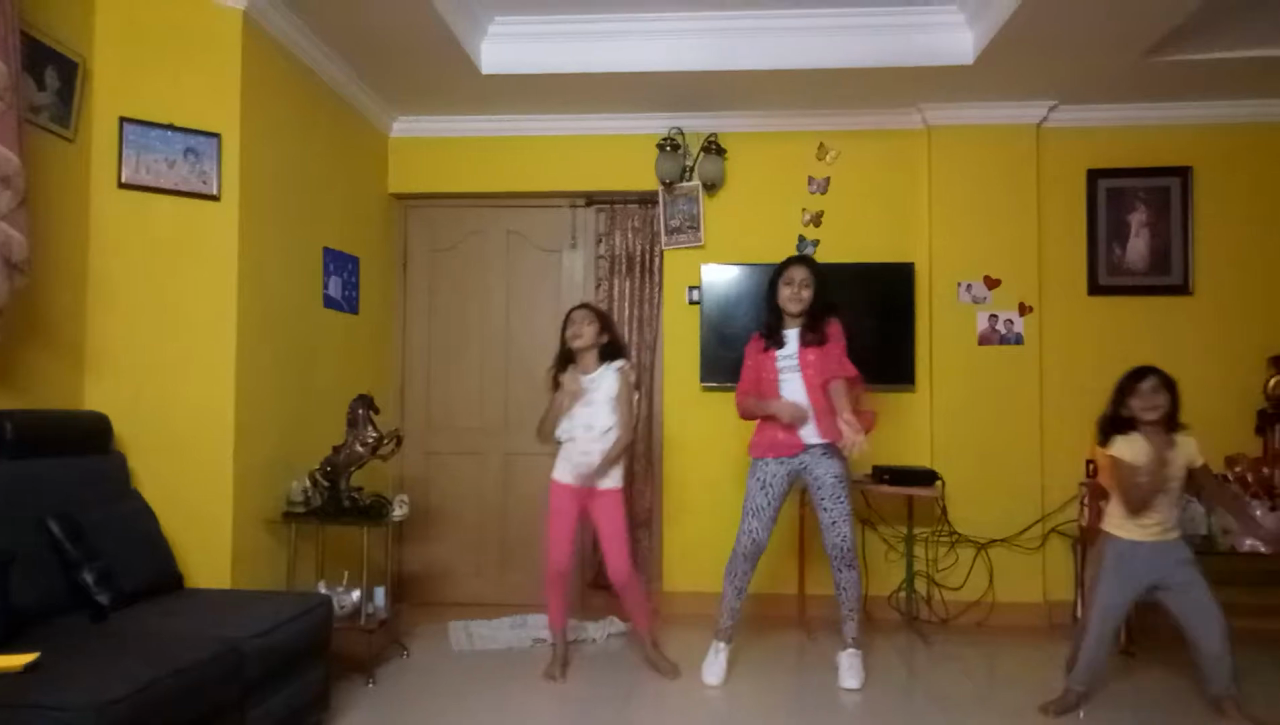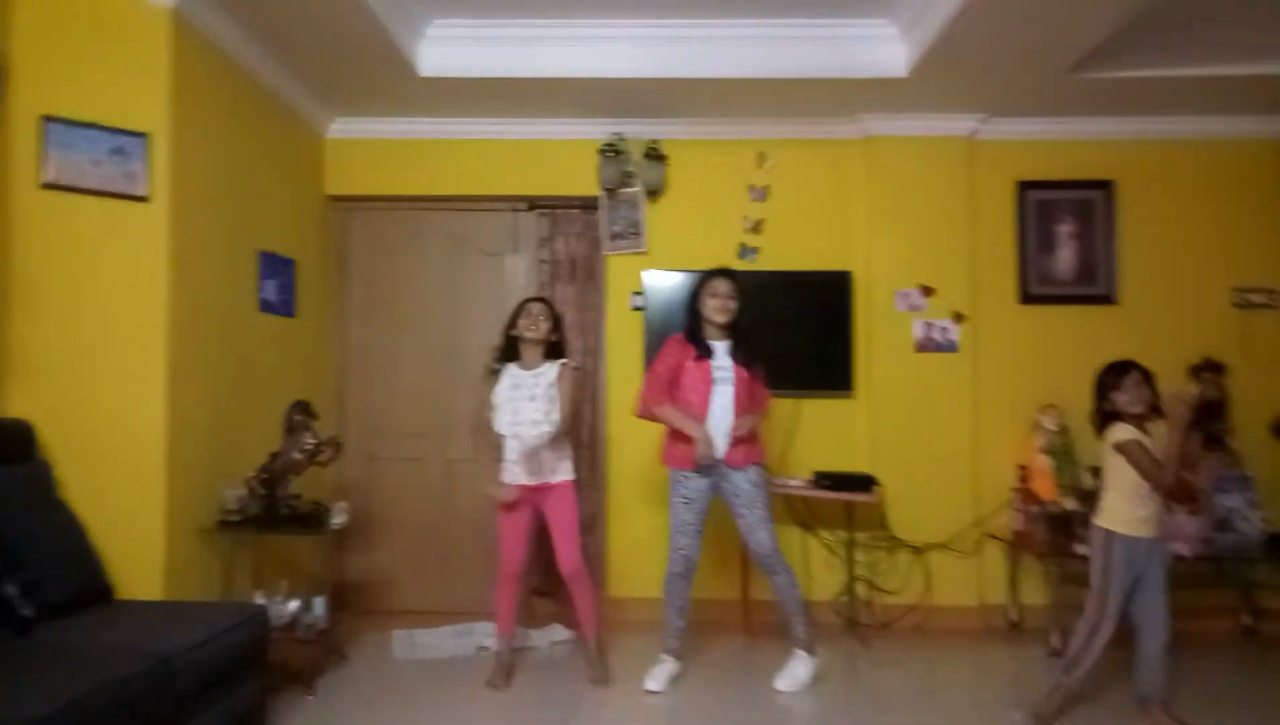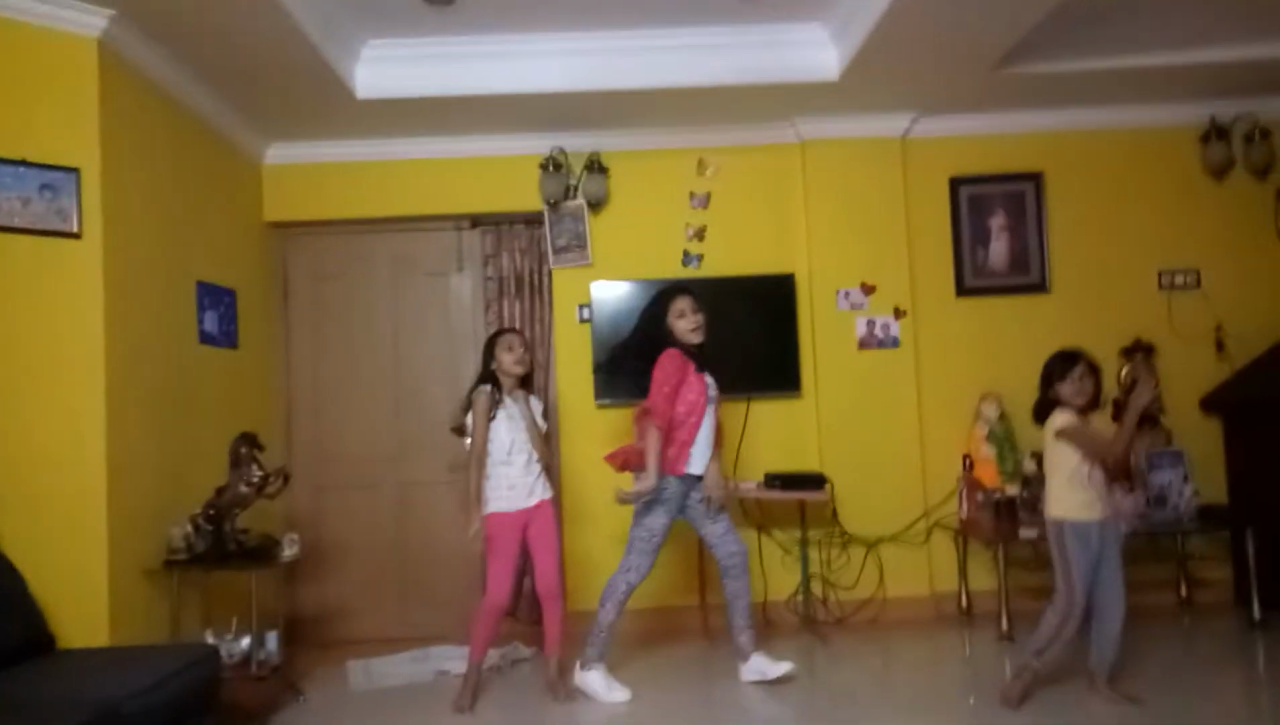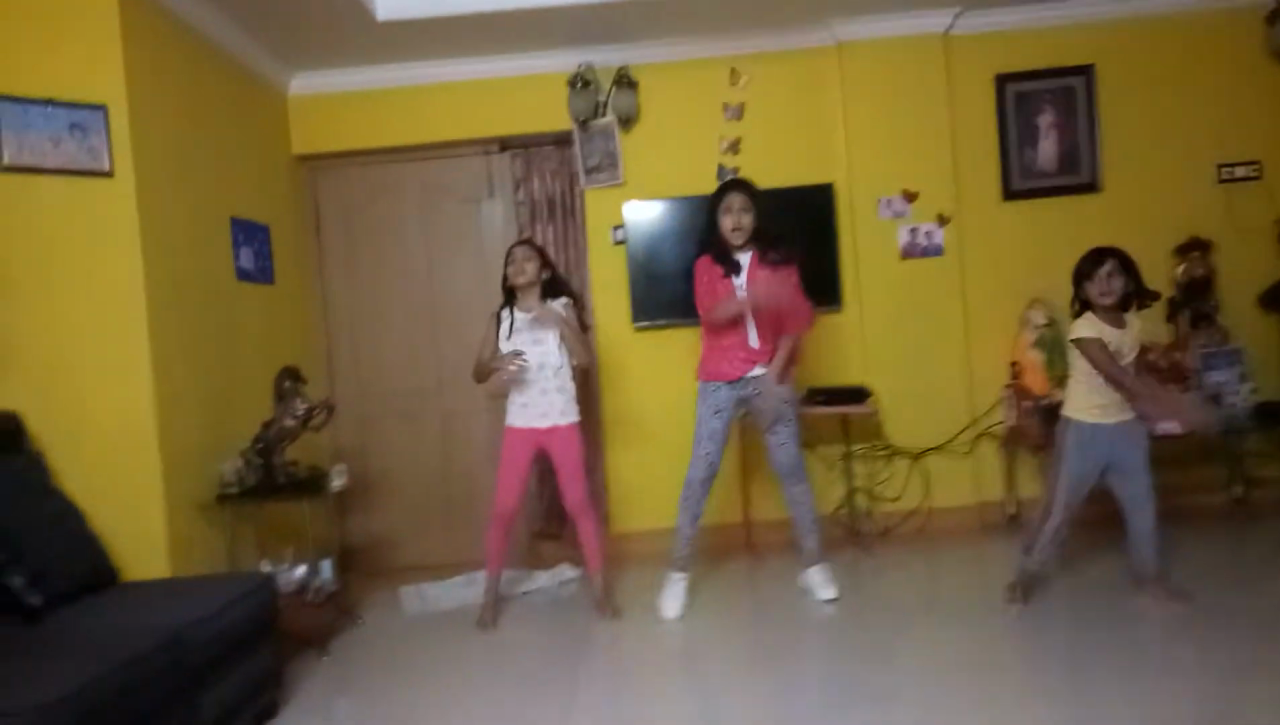
dt=0.3s
person 1, frame 1
left shoulder: (827, 330)
right shoulder: (759, 342)
left elbow: (840, 376)
right elbow: (745, 401)
left wrist: (847, 416)
right wrist: (775, 407)
left hip: (822, 450)
right hip: (772, 452)
left knee: (841, 544)
right knee: (748, 543)
left ankle: (851, 647)
right ankle: (721, 641)
person 1, frame 2
left shoulder: (744, 353)
right shoulder: (679, 347)
left elbow: (758, 404)
right elbow: (650, 401)
left wrist: (751, 421)
right wrist: (693, 429)
left hip: (741, 464)
right hip: (690, 466)
left knee: (765, 550)
right knee: (681, 559)
left ankle: (803, 648)
right ankle: (669, 656)
person 1, frame 3
left shoulder: (699, 365)
right shoulder: (672, 358)
right elbow: (656, 413)
left wrist: (714, 468)
right wrist: (649, 472)
left hip: (695, 478)
right hip: (665, 477)
left knee: (734, 555)
right knee: (636, 566)
left ankle: (750, 656)
right ankle: (590, 665)
person 1, frame 4
left shoulder: (778, 261)
right shoulder: (708, 264)
left elbow: (795, 320)
right elbow: (711, 315)
left wrist: (775, 371)
right wrist: (751, 299)
left hip: (769, 377)
right hip: (721, 379)
left knee: (791, 467)
right knee: (701, 470)
left ankle: (814, 566)
right ankle: (677, 572)
person 2, frame 1
left shoulder: (618, 372)
right shoulder: (563, 378)
left elbow: (627, 433)
right elbow: (543, 433)
left wrist: (596, 470)
right wrist: (563, 399)
left hip: (605, 484)
right hip: (563, 482)
left knee: (620, 571)
right knee: (557, 567)
left ankle: (649, 644)
right ankle: (559, 649)
person 2, frame 2
left shoulder: (562, 370)
right shoulder: (502, 374)
left elbow: (565, 424)
right elbow: (492, 432)
left wrist: (542, 447)
right wrist: (497, 481)
left hip: (557, 480)
right hip: (515, 482)
left knee: (572, 566)
right knee: (510, 568)
left ankle: (593, 651)
right ankle: (504, 655)
person 2, frame 3
left shoulder: (532, 402)
right shoulder: (485, 395)
left elbow: (542, 456)
right elbow: (478, 454)
left wrist: (527, 414)
right wrist: (475, 510)
left hip: (539, 502)
right hip: (501, 509)
left knee: (550, 587)
right knee: (497, 597)
left ankle: (553, 670)
right ankle: (471, 676)
person 2, frame 4
left shoulder: (562, 308)
right shoulder: (502, 317)
left elbow: (584, 358)
right elbow: (478, 373)
left wrist: (555, 321)
right wrist: (498, 363)
left hip: (563, 421)
right hip: (520, 424)
left knee: (579, 502)
right knee: (504, 508)
left ankle: (599, 587)
right ankle: (491, 594)
person 3, frame 1
left shoulder: (1183, 445)
right shoulder: (1121, 446)
left elbow: (1219, 491)
right elbow: (1133, 506)
right wrist: (1154, 472)
left hip: (1169, 547)
right hip: (1122, 547)
left knee: (1210, 624)
right knee: (1097, 622)
left ankle: (1226, 699)
right ankle: (1075, 688)
person 3, frame 2
left shoulder: (1146, 434)
right shoulder: (1121, 435)
left elbow: (1174, 487)
right elbow: (1165, 483)
right wrist: (1177, 428)
left hip: (1150, 541)
right hip: (1117, 538)
left knee: (1155, 626)
right knee: (1101, 618)
right ankle: (1063, 687)
person 3, frame 3
left shoulder: (1083, 425)
right shoulder: (1061, 421)
left elbow: (1108, 465)
right elbow: (1112, 455)
right wrist: (1135, 405)
left hip: (1100, 524)
right hip: (1068, 524)
left knee: (1110, 604)
right knee: (1071, 604)
left ankle: (1100, 677)
right ankle: (1029, 669)
person 3, frame 4
left shoulder: (1133, 323)
right shoulder: (1085, 327)
right elbow: (1117, 375)
right wrist: (1169, 403)
left hip: (1124, 427)
right hip: (1082, 427)
left knee: (1141, 503)
right knee: (1062, 503)
left ankle: (1151, 576)
right ankle: (1029, 571)
